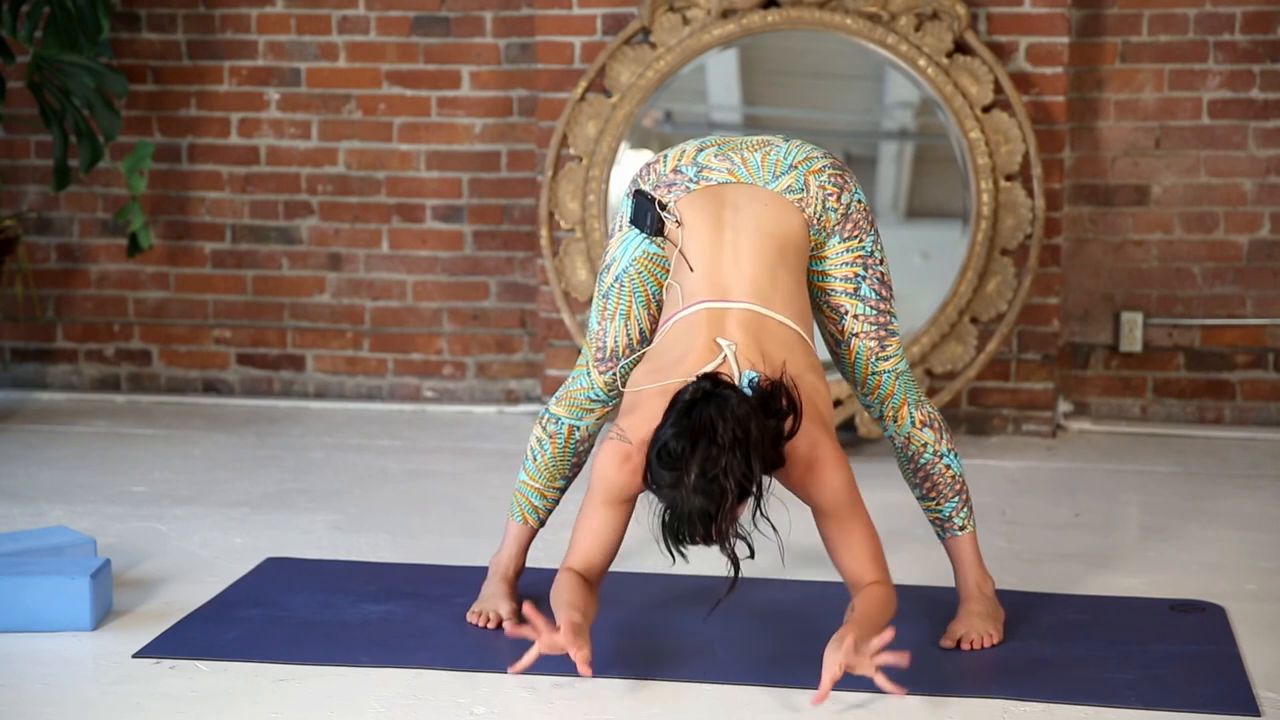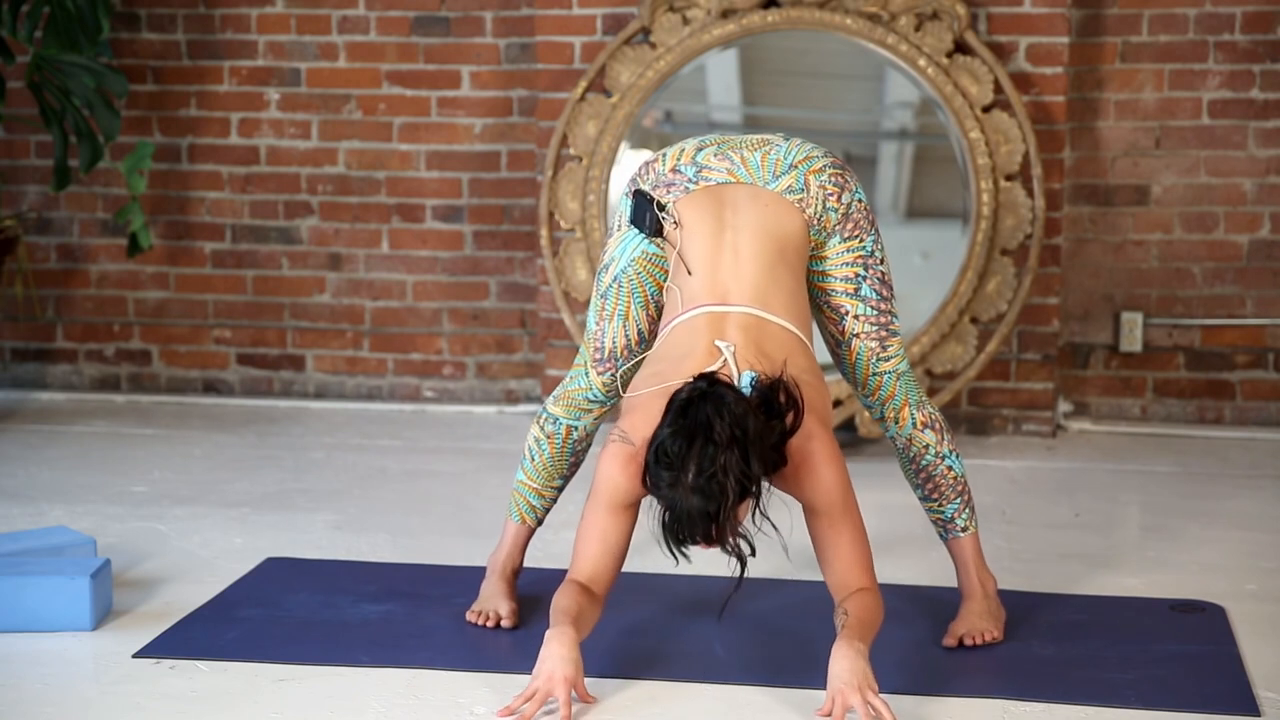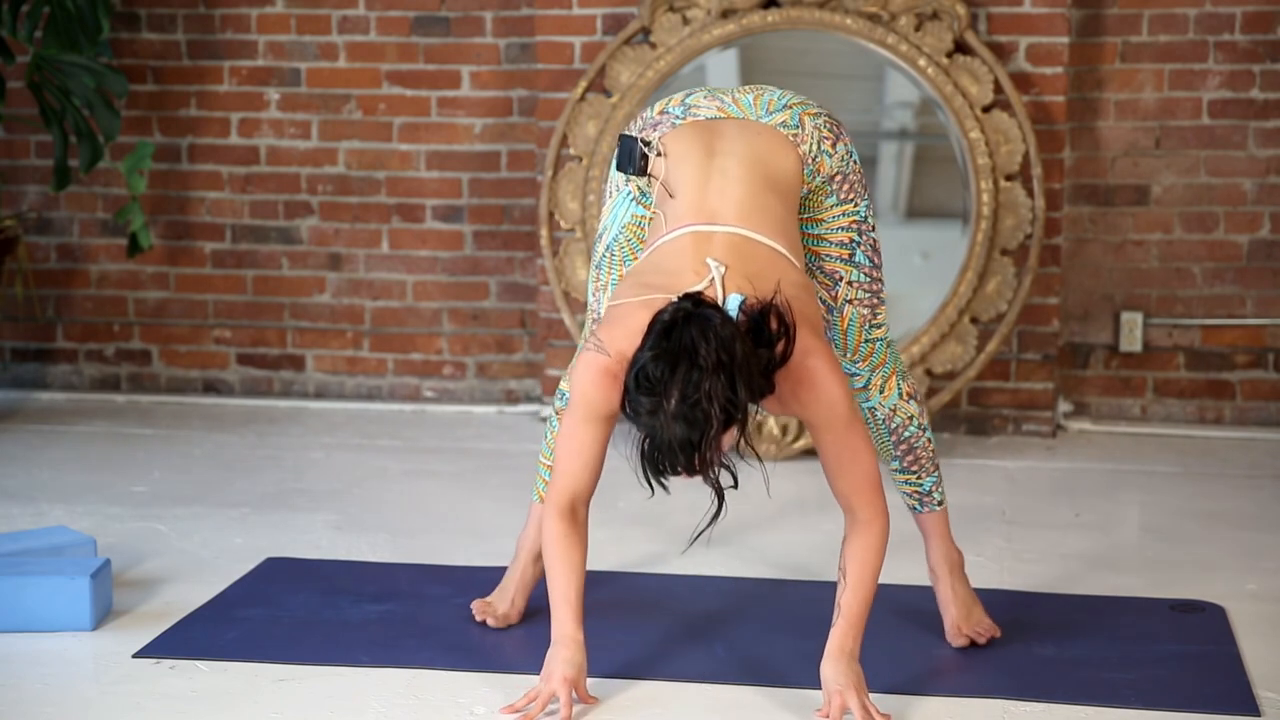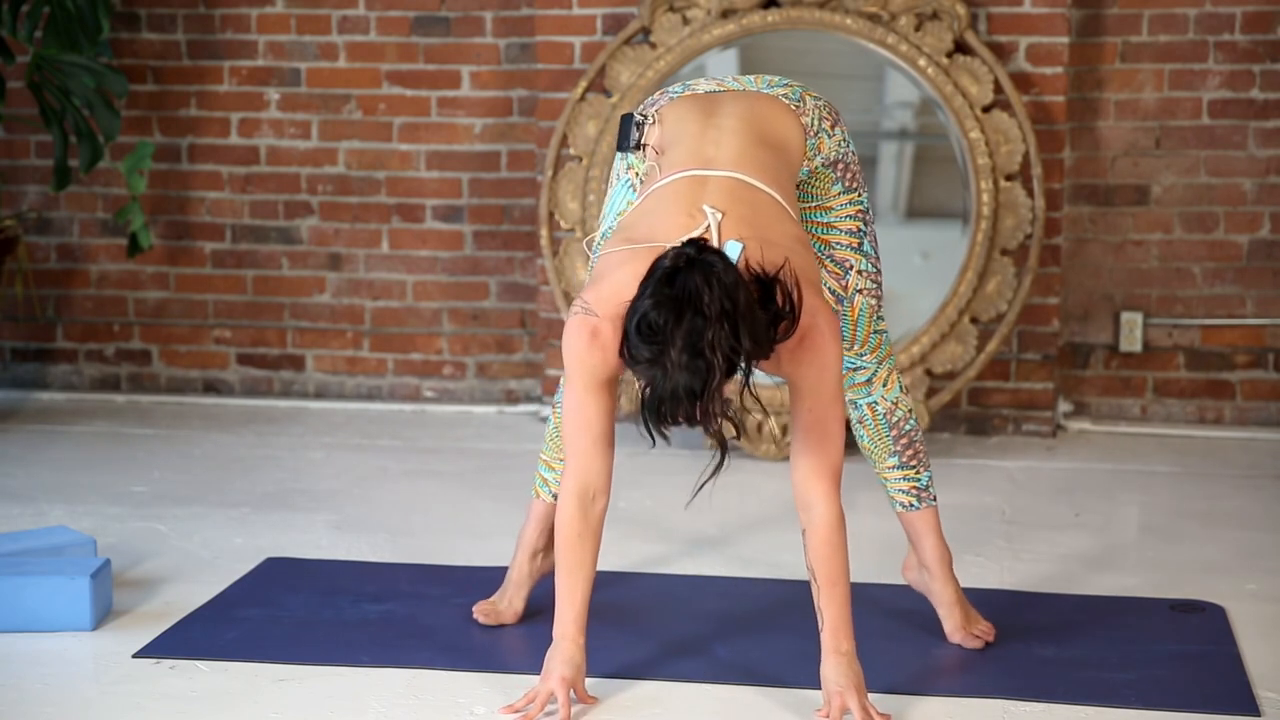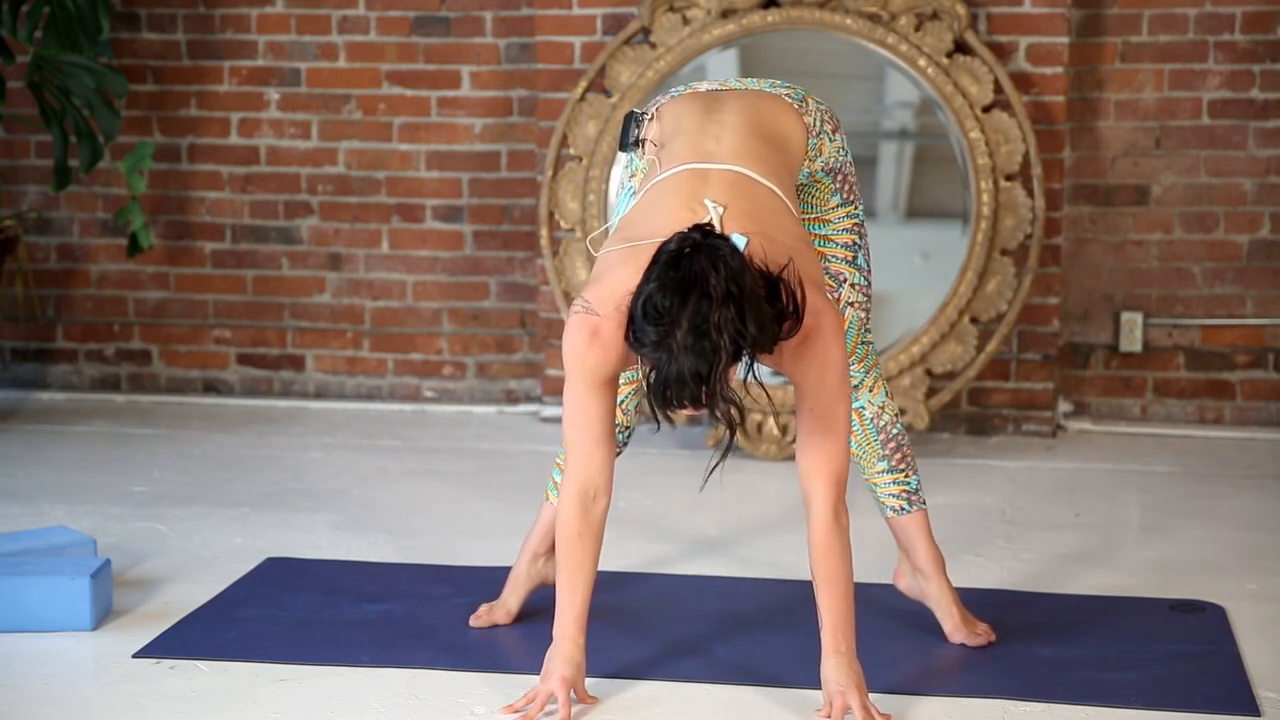
dt=1s
person 1, frame 1
left shoulder: (807, 446)
right shoulder: (632, 440)
left elbow: (873, 583)
right elbow: (579, 570)
left wrist: (850, 638)
right wrist: (571, 623)
left knee: (892, 394)
right knee: (592, 386)
left ankle: (974, 581)
right ankle: (506, 564)
person 1, frame 2
left shoulder: (805, 444)
right shoulder: (635, 441)
left elbow: (858, 589)
right elbow: (585, 583)
left wrist: (850, 649)
right wrist: (561, 638)
left knee: (891, 390)
right knee: (589, 384)
left ankle: (975, 579)
right ankle: (505, 560)
person 1, frame 3
left shoulder: (802, 363)
right shoulder: (611, 356)
left elbow: (866, 514)
right elbow: (566, 504)
left wrist: (841, 656)
right wrist: (565, 644)
left knee: (870, 364)
left ankle: (944, 561)
right ankle: (527, 556)
person 1, frame 4
left shoulder: (802, 321)
right shoulder: (599, 317)
left elbow: (818, 498)
right elbow: (584, 489)
left wrist: (838, 659)
right wrist: (565, 648)
left knee: (862, 361)
right knee: (584, 380)
left ankle: (931, 564)
right ankle: (534, 551)
person 1, frame 5
left shoulder: (806, 320)
right shoulder: (600, 315)
left elbow: (825, 499)
right elbow: (586, 487)
left wrist: (839, 659)
right wrist: (565, 648)
left knee: (854, 369)
right knee: (611, 388)
left ankle: (924, 569)
right ankle: (537, 556)
